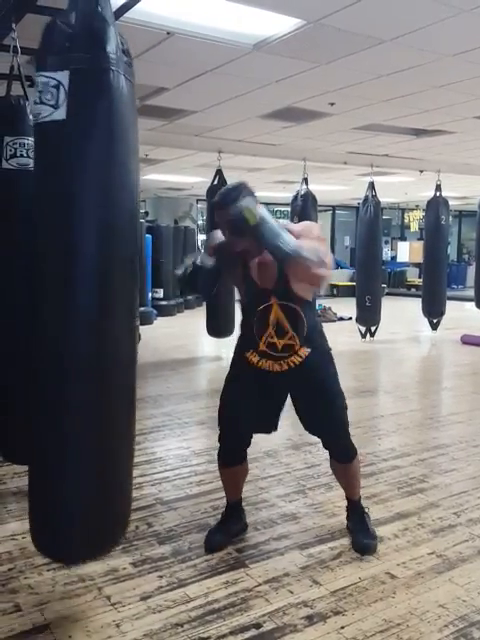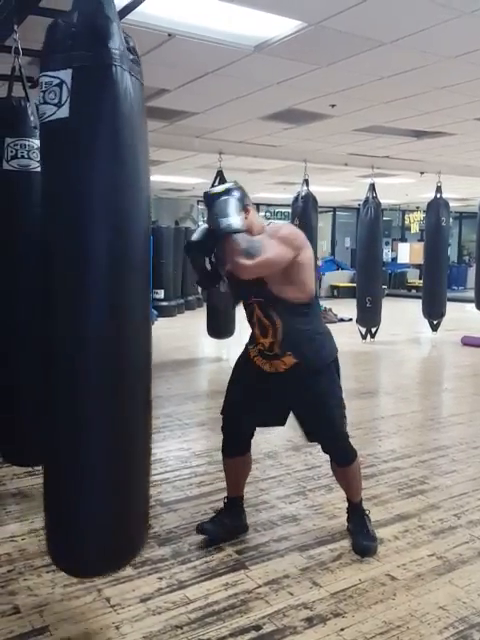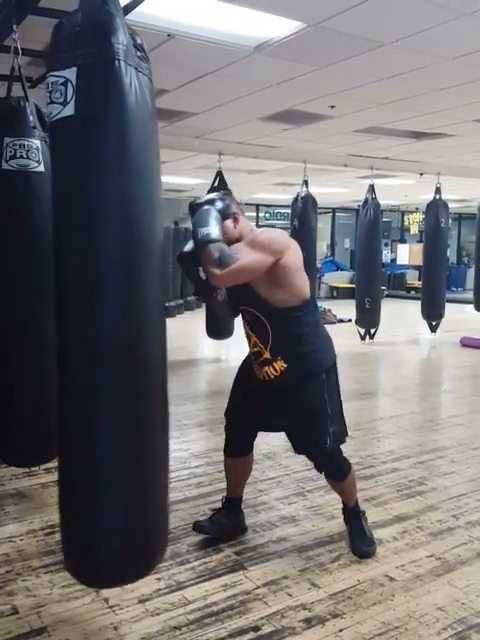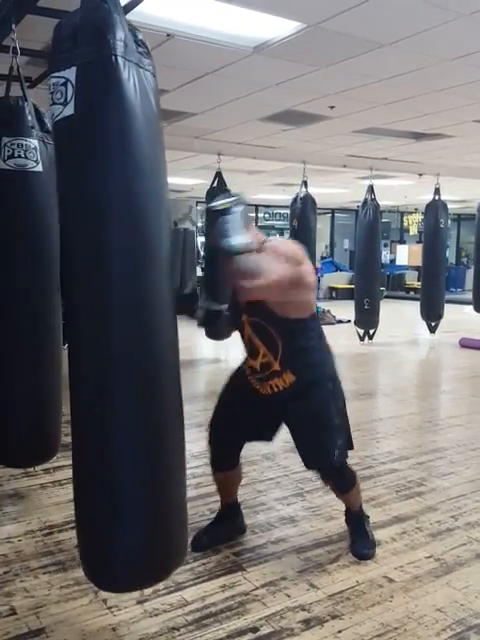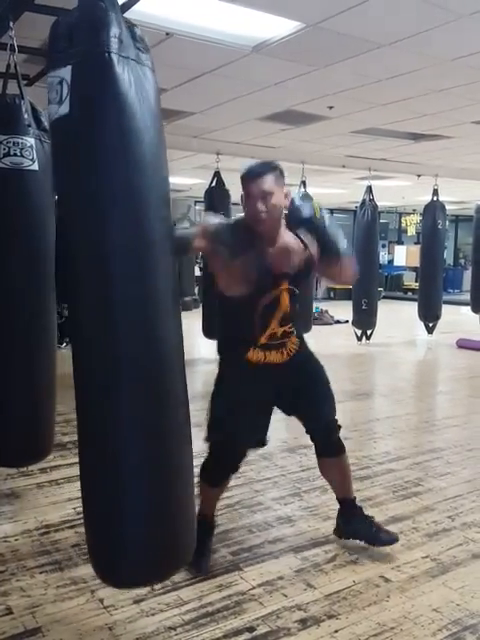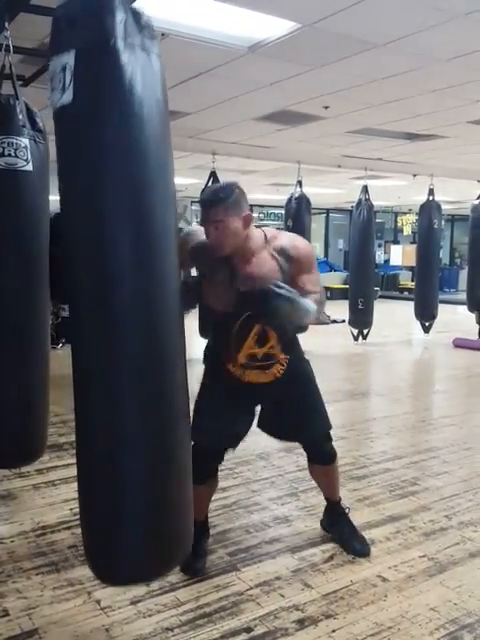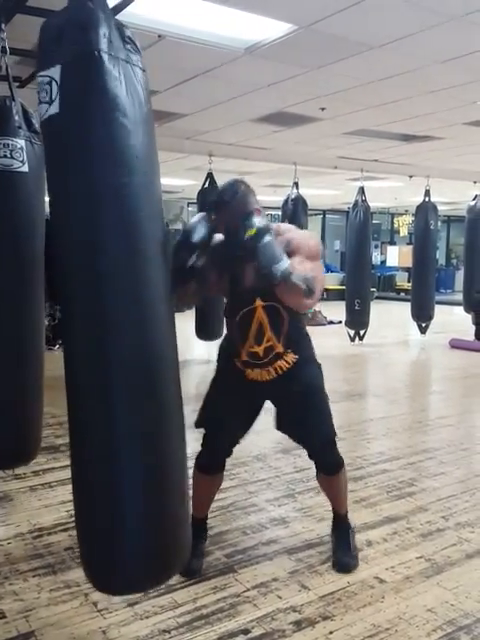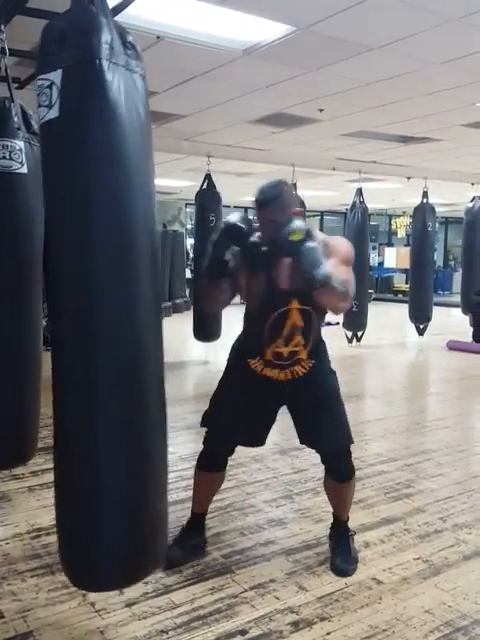
dt=0.2s
person 1, frame 1
left shoulder: (303, 233)
right shoulder: (226, 248)
left elbow: (316, 273)
left wrist: (265, 228)
left hip: (307, 356)
right hip: (253, 359)
left knee: (337, 439)
right knee: (231, 440)
left ankle: (357, 513)
right ankle: (233, 515)
person 1, frame 2
left shoulder: (285, 235)
right shoulder: (240, 244)
left elbow: (246, 264)
left wrist: (227, 216)
right wrist: (205, 257)
left hip: (310, 360)
right hip: (259, 356)
left knee: (335, 442)
right knee: (234, 432)
left ankle: (357, 514)
right ankle: (233, 513)
person 1, frame 3
left shoulder: (269, 241)
right shoulder: (237, 251)
left elbow: (220, 273)
right elbow: (223, 298)
left wrist: (207, 225)
right wrist: (195, 268)
left hip: (307, 366)
right hip: (264, 362)
left knee: (324, 452)
right knee: (236, 433)
left ankle: (354, 515)
right ankle: (232, 513)
person 1, frame 4
left shoulder: (284, 253)
right shoulder: (243, 261)
left elbow: (250, 286)
left wrist: (231, 232)
left hip: (308, 379)
right hip: (257, 375)
left knee: (330, 464)
right knee: (221, 442)
left ankle: (357, 520)
right ankle: (229, 517)
person 1, frame 5
left shoulder: (301, 237)
right shoulder: (225, 237)
left elbow: (346, 276)
left wrist: (327, 241)
left hip: (291, 354)
right hip: (242, 361)
left knee: (327, 435)
right knee: (225, 452)
left ankle: (351, 515)
right ankle: (203, 526)
person 1, frame 6
left shoulder: (292, 250)
right shoulder: (202, 248)
left elbow: (316, 305)
left wrist: (294, 305)
left hip: (284, 364)
right hip: (227, 372)
left knee: (318, 443)
right knee: (206, 452)
left ankle: (335, 516)
right ankle: (198, 533)
person 1, frame 7
left shoulder: (297, 241)
right shoulder: (221, 250)
left elbow: (304, 299)
right elbow: (184, 291)
left wrist: (262, 248)
left hip: (293, 364)
right hip: (238, 366)
left knee: (324, 449)
right knee: (214, 449)
left ankle: (342, 527)
right ankle: (196, 532)
person 1, frame 8
left shoulder: (333, 247)
right shoulder: (248, 250)
left elbow: (340, 302)
right elbow: (211, 303)
left wrist: (306, 251)
right wrist: (221, 249)
left hip: (309, 368)
right hip: (252, 367)
left knee: (338, 455)
right knee: (215, 447)
left ankle: (341, 533)
right ankle: (194, 529)
